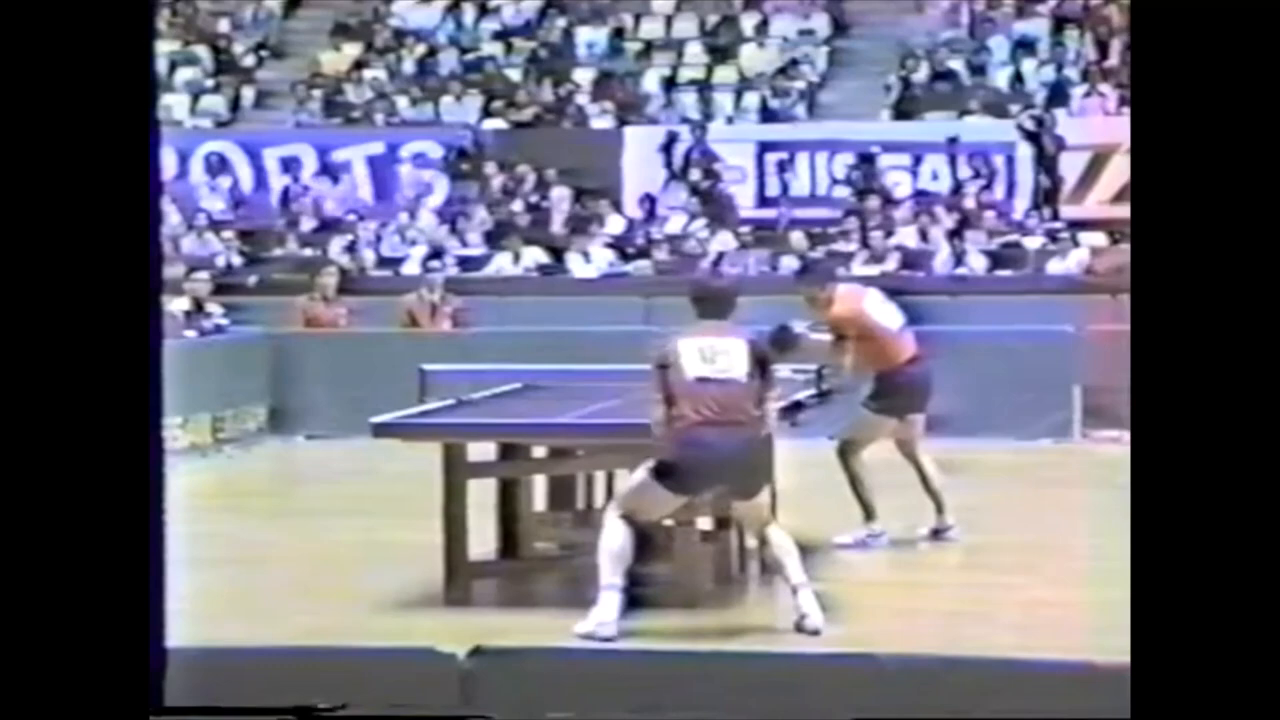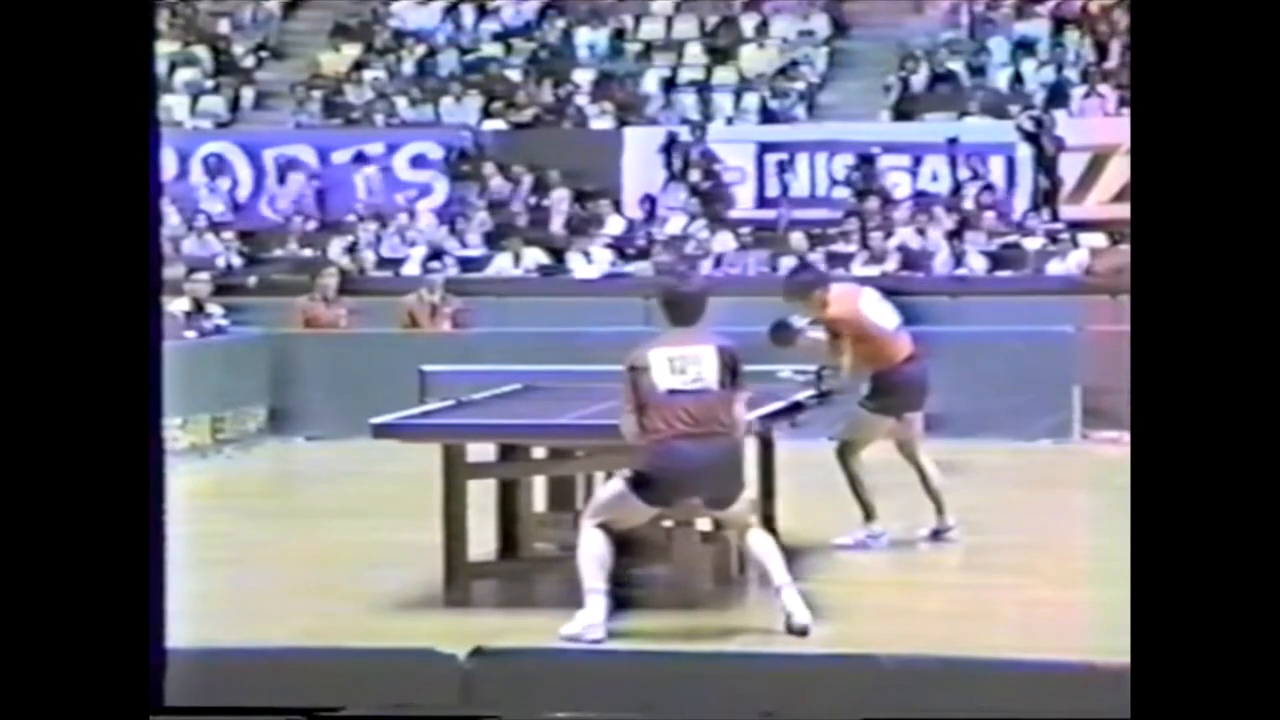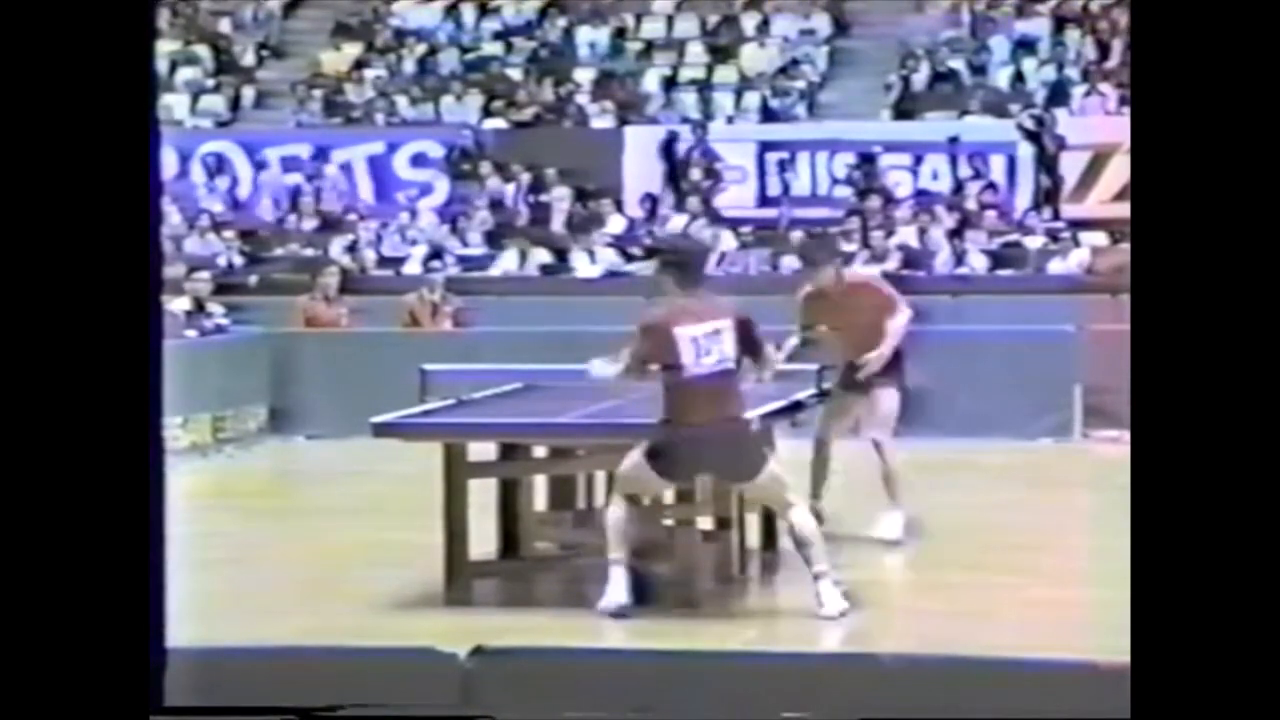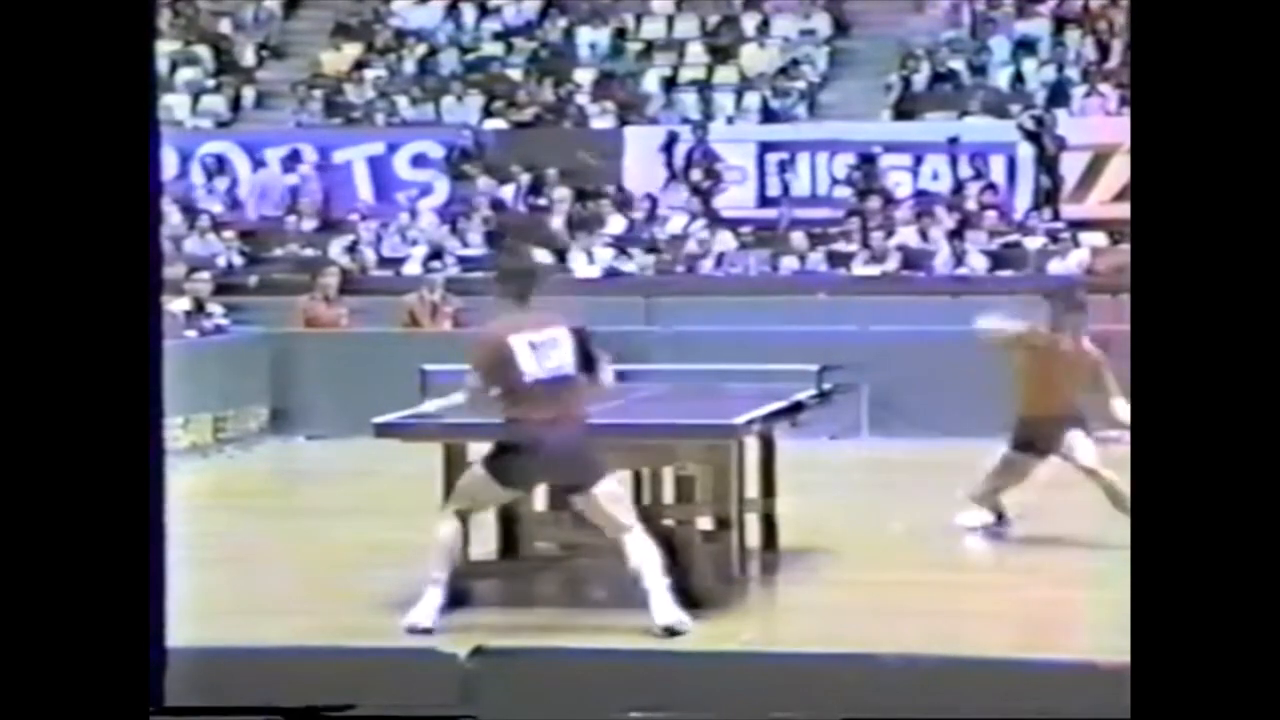
dt=1s
person 1, frame 1
left shoulder: (673, 347)
right shoulder: (751, 345)
left elbow: (660, 419)
right elbow: (767, 418)
left hip: (690, 450)
right hip: (745, 450)
left knee: (618, 514)
right knee: (765, 524)
left ankle: (606, 612)
right ankle: (806, 605)
person 1, frame 2
left shoulder: (642, 357)
right shoulder: (723, 349)
left elbow: (631, 431)
right elbow: (739, 423)
left hip: (665, 464)
right hip: (721, 461)
left knee: (593, 521)
right knee: (748, 525)
left ankle: (593, 615)
right ankle: (792, 603)
person 1, frame 3
left shoulder: (657, 322)
right shoulder: (732, 315)
left elbow: (626, 373)
right elbow: (768, 365)
left wrist: (603, 369)
left hip: (682, 440)
right hip: (734, 436)
left knee: (622, 491)
right knee: (788, 506)
left ankle: (618, 586)
right ankle: (824, 587)
person 1, frame 4
left shoulder: (491, 335)
right shoulder: (569, 327)
left elbow: (477, 397)
right elbow: (605, 381)
left wrist: (447, 403)
left hip: (521, 445)
right hip: (574, 445)
left knee: (456, 510)
right knee: (629, 528)
left ankle: (430, 604)
right ankle: (663, 605)
person 2, frame 1
left shoulder: (842, 312)
right shoulder: (859, 291)
left elbow: (846, 364)
left hip: (897, 381)
right hip: (917, 372)
left knee: (848, 450)
right knee: (912, 450)
left ankle: (873, 528)
right ankle: (943, 522)
person 2, frame 2
left shoulder: (836, 314)
right shoulder: (852, 291)
left elbow: (844, 367)
left hip: (893, 382)
right hip: (914, 372)
left knee: (846, 451)
right knee: (912, 451)
left ankle: (873, 529)
right ankle: (944, 522)
person 2, frame 3
left shoulder: (865, 284)
right shoulder: (810, 297)
left elbow: (903, 312)
right elbow: (804, 334)
left wrist: (886, 348)
right wrist: (783, 353)
left hip: (883, 366)
right hip: (852, 368)
left knee: (878, 438)
right knee: (822, 440)
left ankle: (896, 511)
right ankle: (814, 507)
person 2, frame 4
left shoulder: (1089, 355)
right shoulder: (1031, 339)
left elbow: (1114, 397)
right elbow: (984, 326)
left wrist: (1120, 408)
left hip: (1066, 426)
right hip: (1028, 431)
left knee: (1090, 466)
right knee: (981, 496)
right ankle: (998, 516)
